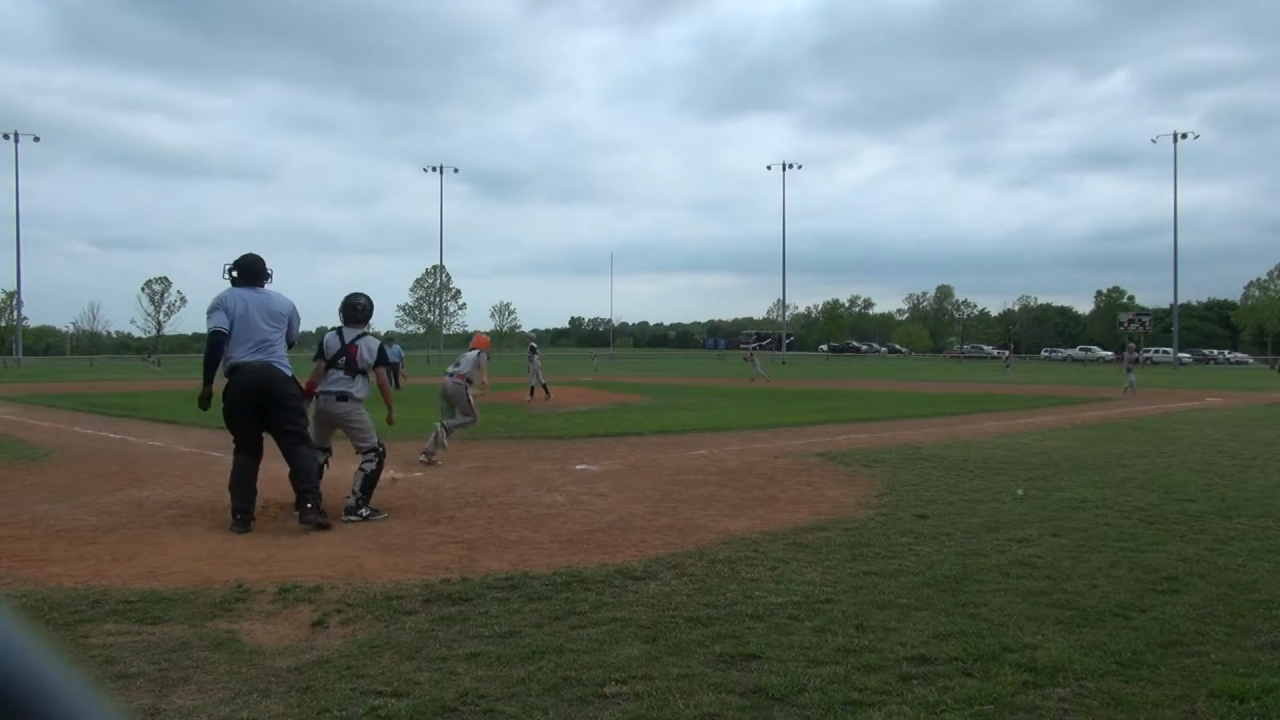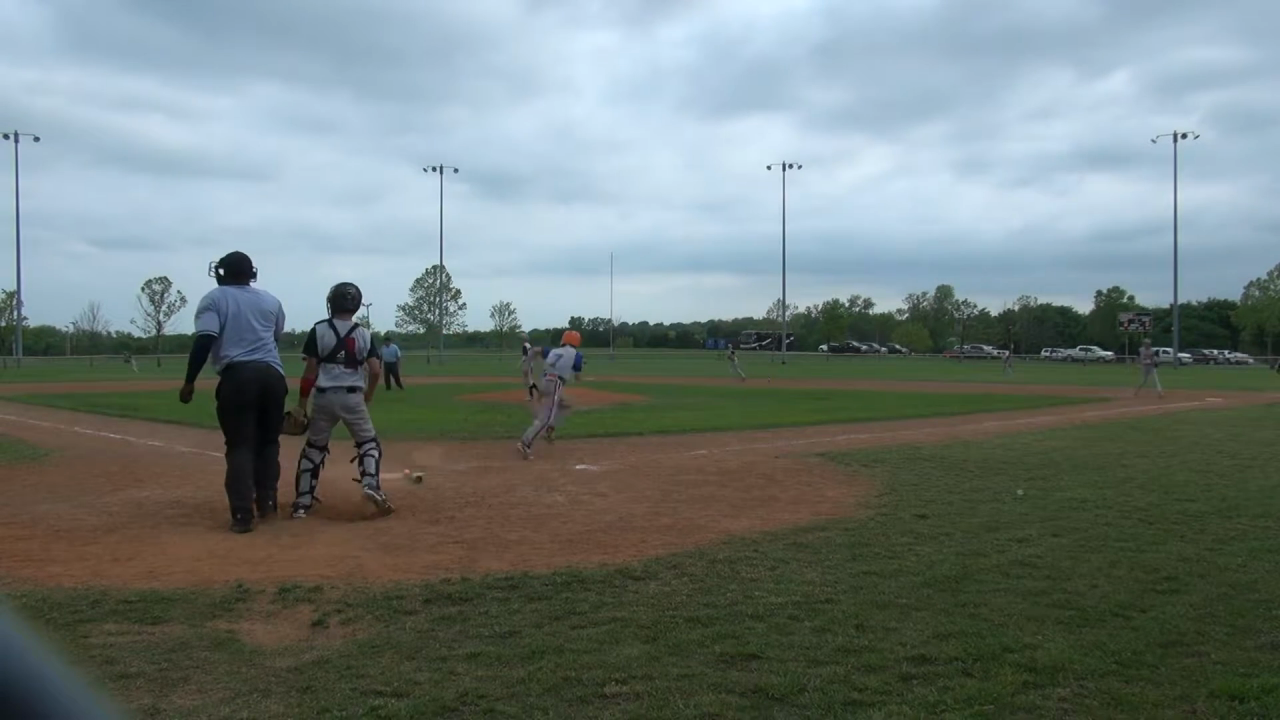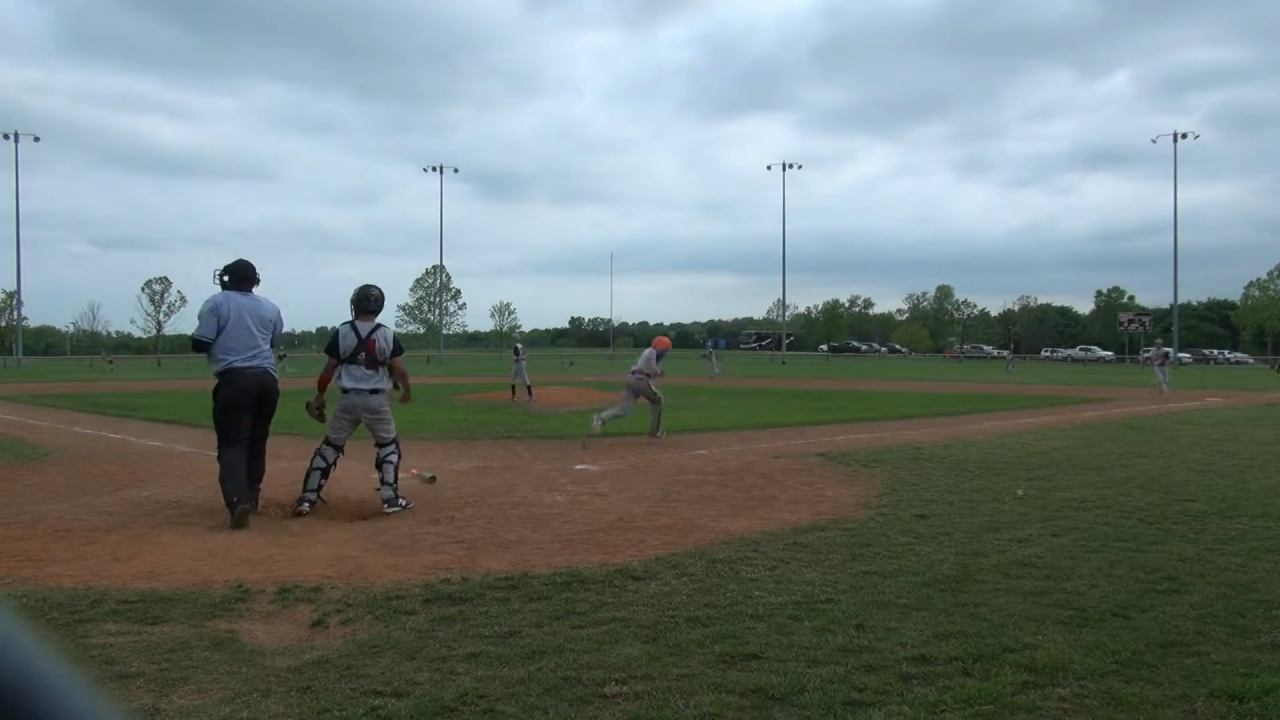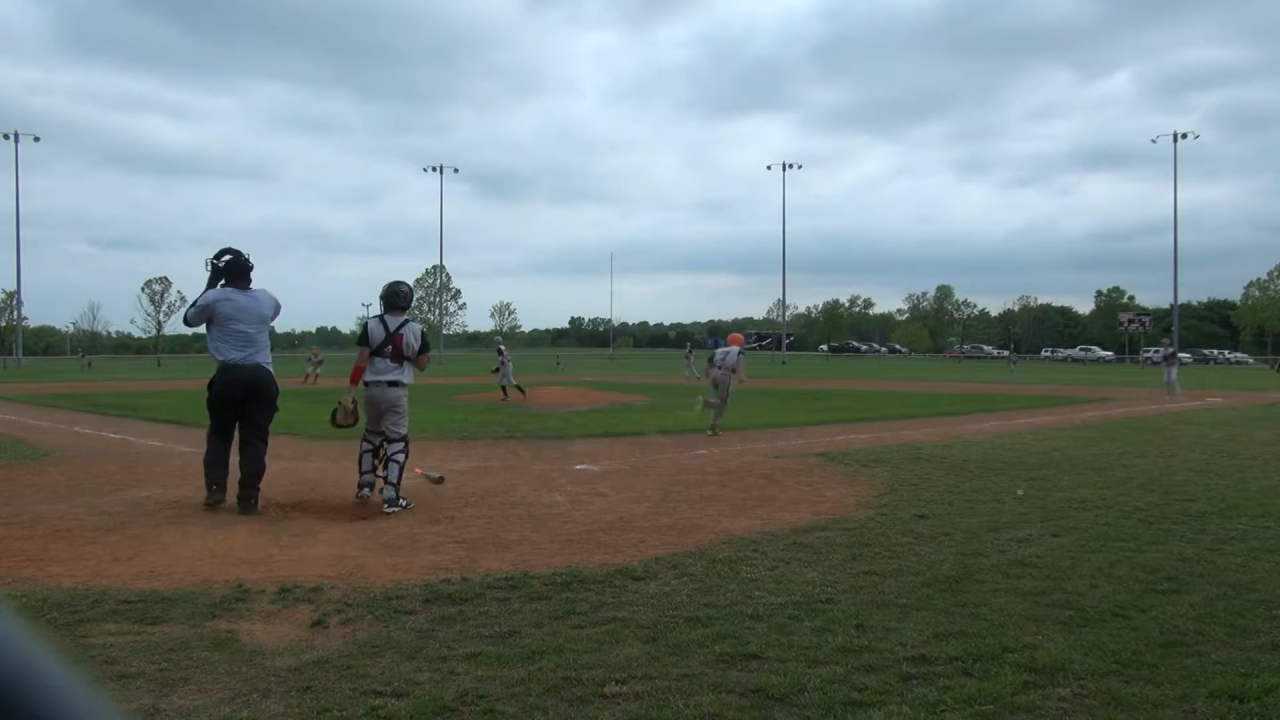
dt=0.3s
person 1, frame 1
left shoulder: (224, 300)
right shoulder: (284, 302)
left elbow: (216, 341)
left wrist: (207, 385)
left hip: (242, 379)
right hip: (278, 377)
left knee: (246, 449)
right knee: (297, 444)
left ankle: (242, 516)
right ankle: (310, 506)
person 1, frame 2
left shoulder: (214, 299)
right shoulder: (270, 300)
left elbow: (204, 342)
left wrist: (189, 381)
left hip: (237, 377)
right hip: (271, 375)
left knee: (240, 446)
right knee: (268, 442)
left ankle: (242, 515)
right ankle: (266, 503)
person 1, frame 3
left shoulder: (217, 303)
right shoulder: (271, 308)
left elbow: (198, 344)
left wrist: (215, 345)
left hip: (235, 380)
right hip: (267, 379)
left knee: (232, 444)
right knee: (256, 442)
left ankle: (239, 501)
right ankle: (250, 498)
person 1, frame 4
left shoulder: (214, 298)
right shoulder: (268, 300)
left elbow: (189, 320)
left wrist: (211, 285)
right wrist: (240, 279)
left hip: (229, 375)
right hip: (263, 375)
left knee: (220, 434)
right knee: (254, 439)
left ankle: (215, 488)
right ankle: (249, 498)
person 2, frame 1
left shoulder: (329, 337)
right shoulder: (374, 344)
left elbow: (317, 374)
right elbow: (383, 381)
left wrist: (305, 404)
right wrist: (390, 410)
left hip: (324, 402)
right hip: (351, 405)
left knee: (318, 450)
right knee: (373, 452)
right ankle: (356, 506)
person 2, frame 2
left shoulder: (319, 330)
right shoulder: (364, 334)
left elbow: (310, 370)
right elbow: (375, 370)
left wrist: (302, 403)
right wrist: (369, 394)
left hip: (324, 397)
right hip: (353, 397)
left knee: (314, 448)
right knee: (369, 443)
left ankle: (302, 502)
right ankle: (371, 486)
person 2, frame 3
left shoulder: (342, 332)
right shoulder: (387, 334)
left elbow: (330, 368)
right elbow: (400, 370)
left wrist: (319, 396)
right wrist: (407, 391)
left hip: (349, 398)
right hip: (377, 399)
left knee: (330, 446)
right knee: (388, 446)
left ankle: (307, 498)
right ankle: (389, 498)
person 2, frame 4
left shoulder: (371, 325)
right shoulder: (415, 330)
left elbow: (361, 361)
right elbow: (422, 365)
left wrist: (351, 392)
left hip: (372, 390)
right hip: (397, 391)
left knee: (372, 435)
right knee: (397, 442)
left ankle: (366, 484)
right ankle: (391, 497)
